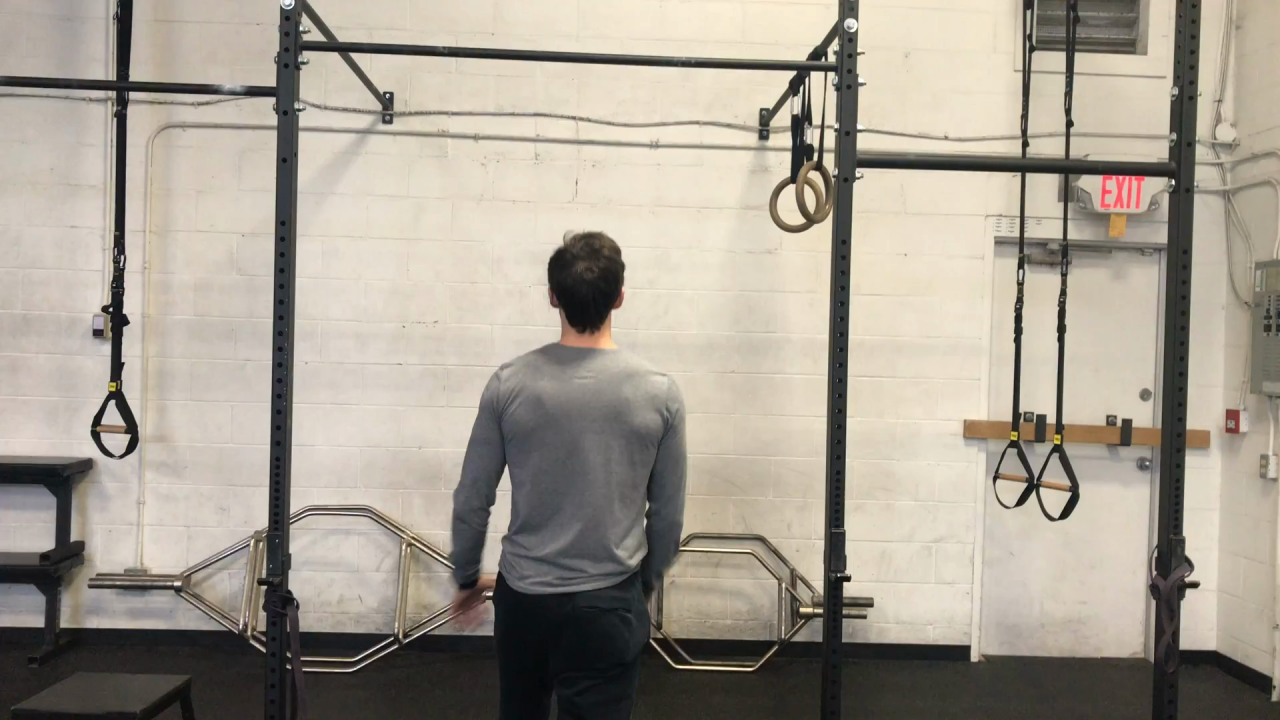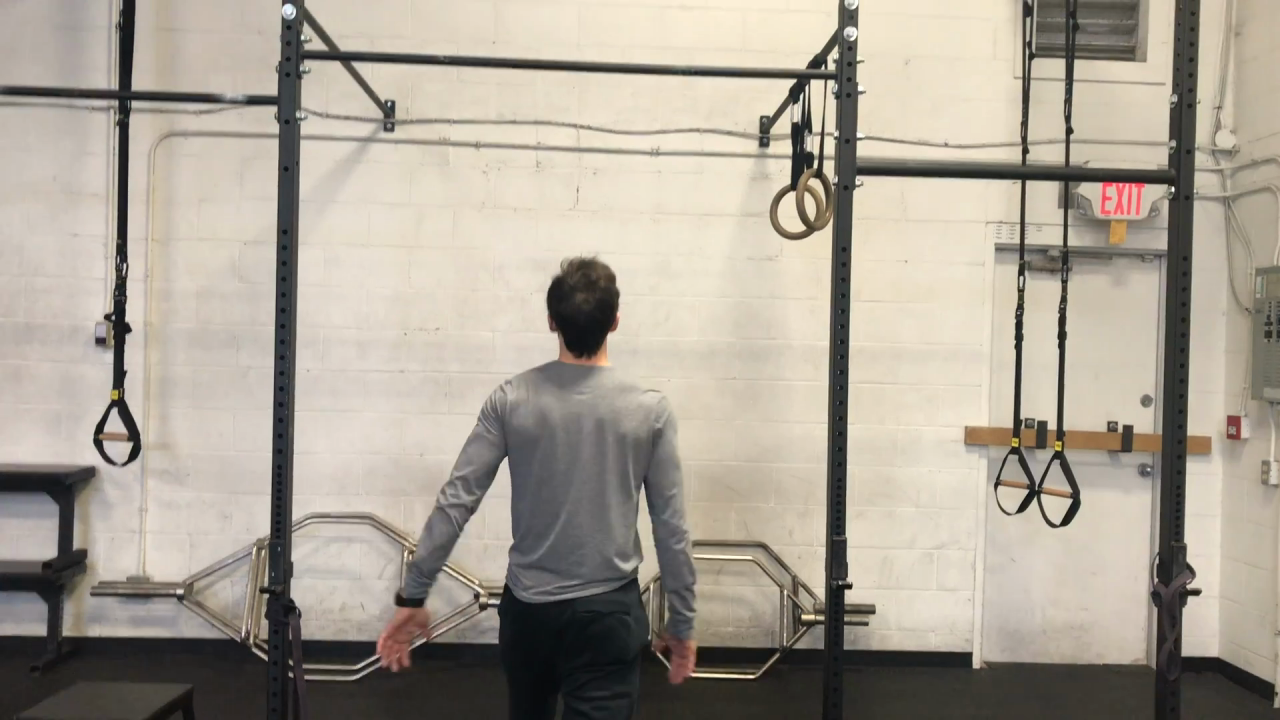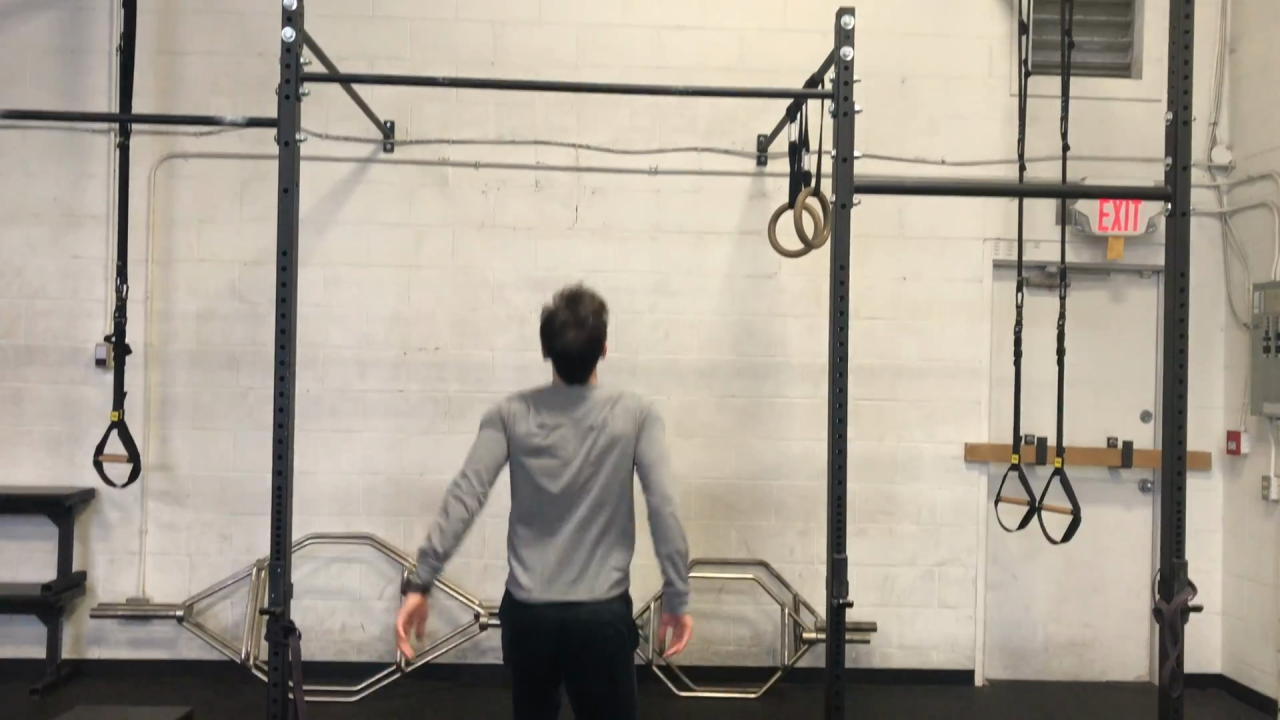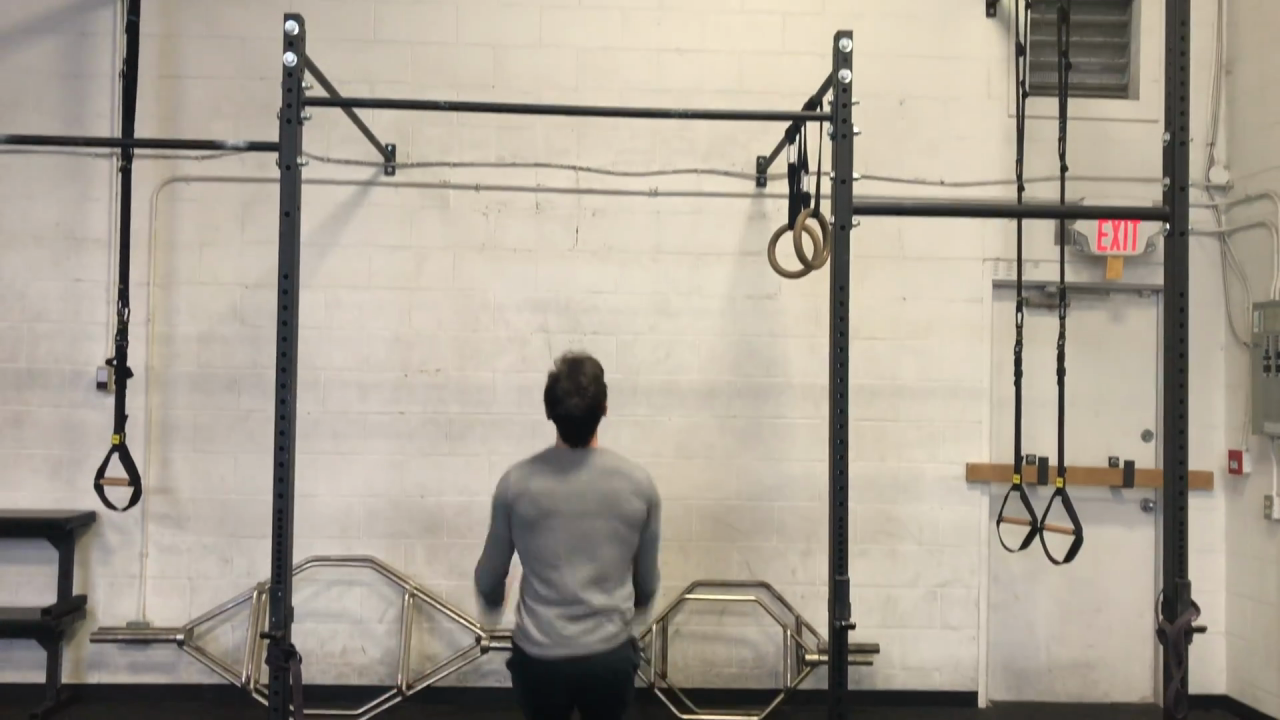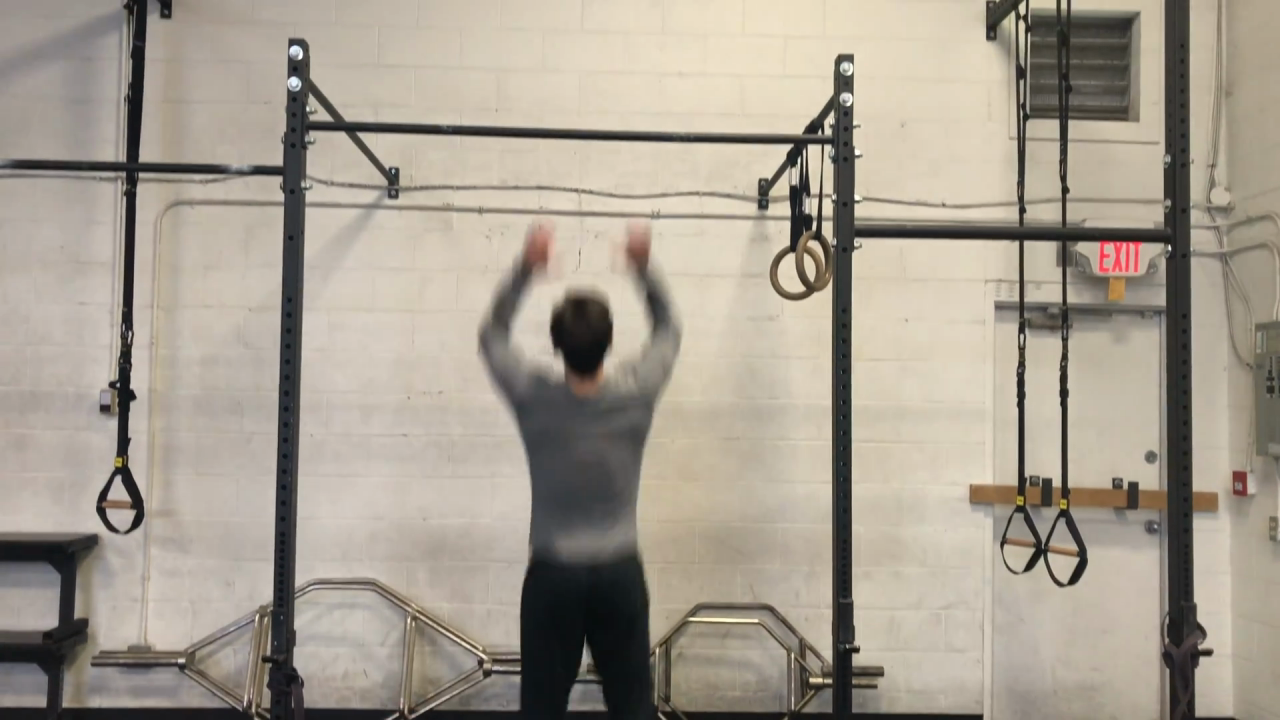
dt=0.2s
person 1, frame 1
left shoulder: (509, 383)
right shoulder: (658, 393)
left elbow: (472, 496)
right elbow: (668, 513)
left wrist: (466, 576)
right wrist: (645, 587)
left hip: (522, 599)
right hip: (608, 605)
person 1, frame 2
left shoulder: (510, 401)
right shoulder: (647, 408)
left elbow: (456, 497)
right elbow: (672, 523)
left wrist: (412, 594)
right wrist: (681, 619)
left hip: (527, 606)
right hip: (608, 609)
person 1, frame 3
left shoulder: (509, 417)
right shoulder: (636, 416)
left elbow: (463, 495)
right elbow: (664, 506)
left wrist: (419, 584)
right wrist: (677, 598)
left hip: (527, 612)
right hip: (601, 613)
person 1, frame 4
left shoulder: (518, 483)
right shoulder: (637, 483)
left elbow: (490, 573)
right elbow: (647, 577)
left wrist: (492, 604)
left hip: (539, 659)
right hip: (610, 656)
person 1, frame 5
left shoulder: (533, 399)
right shoulder: (636, 396)
left elbow: (491, 337)
right elbow: (668, 334)
left wrist: (524, 271)
right wrist: (645, 270)
left hip: (551, 578)
right hip: (618, 575)
